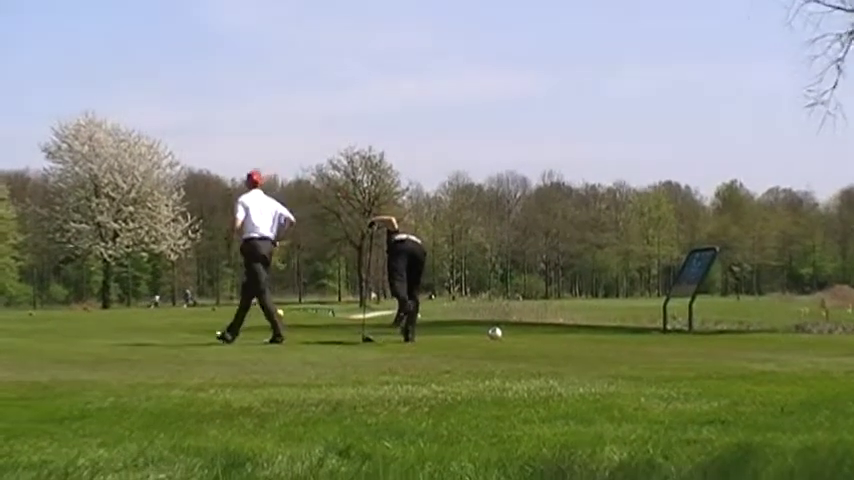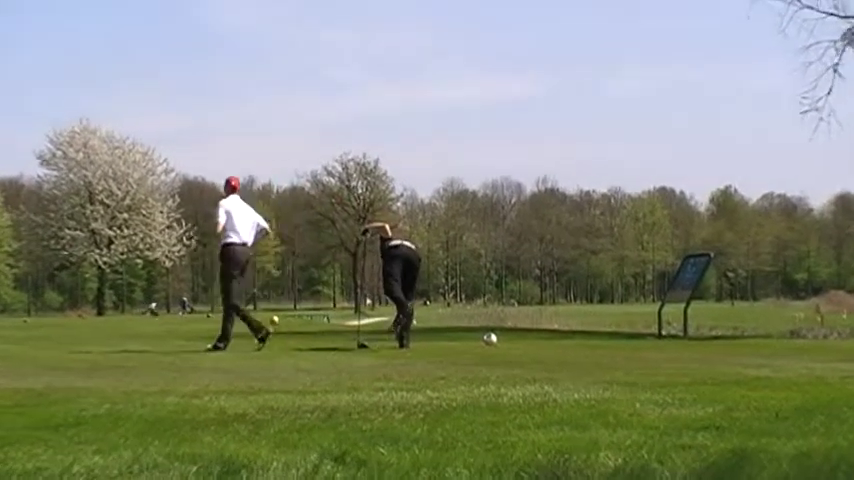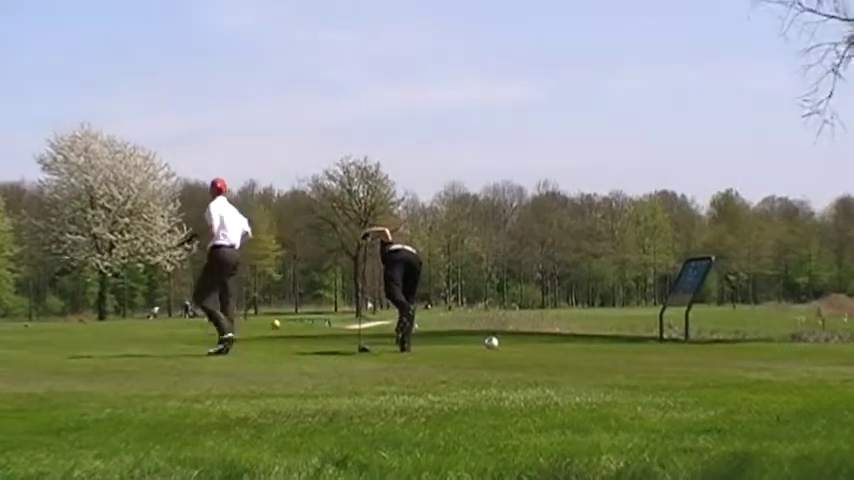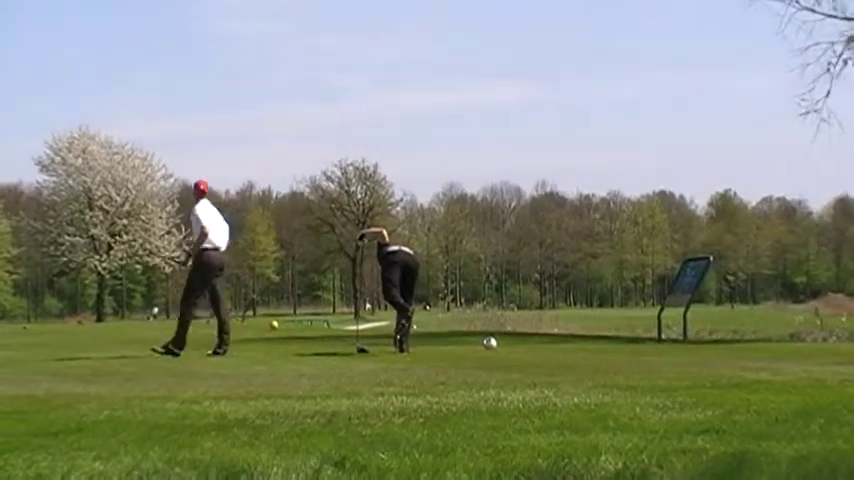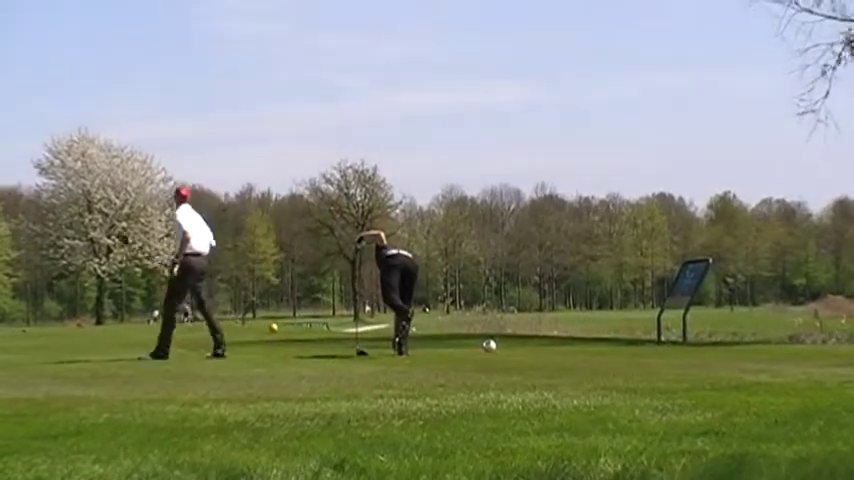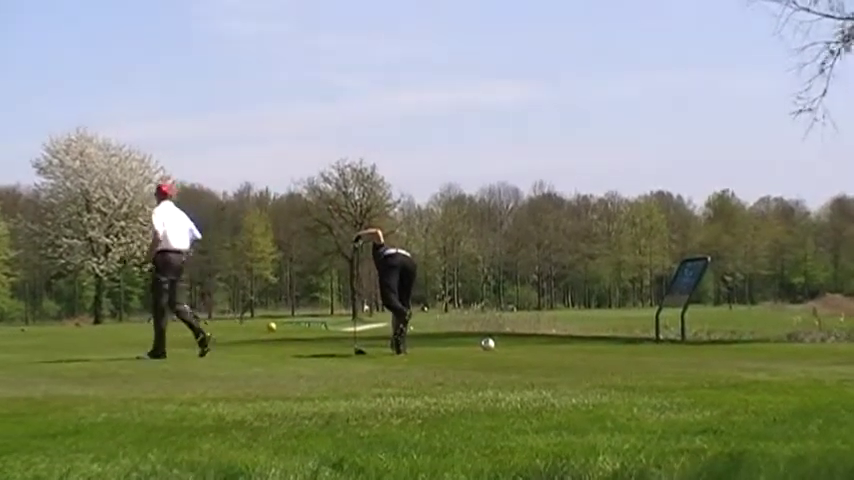
dt=0.2s
person 1, frame 1
left shoulder: (243, 199)
right shoulder: (271, 202)
left elbow: (237, 225)
right elbow: (291, 220)
right wrist: (276, 237)
left hip: (252, 246)
right hip: (267, 246)
left knee: (262, 291)
right knee: (249, 290)
left ankle: (277, 333)
right ankle: (231, 332)
person 1, frame 2
left shoulder: (224, 203)
right shoulder: (247, 208)
left elbow: (219, 229)
right elbow: (266, 228)
left hip: (231, 251)
right hip: (245, 251)
left knee: (231, 300)
right knee: (230, 298)
left ankle: (260, 330)
right ankle: (223, 340)
person 1, frame 3
left shoulder: (214, 205)
right shoulder: (233, 209)
left elbow: (213, 230)
right elbow: (248, 233)
left hip: (219, 253)
right hip: (233, 254)
left knee: (201, 297)
right knee: (226, 299)
left ankle: (226, 331)
right ankle: (225, 342)
person 1, frame 4
left shoulder: (199, 208)
right shoulder: (215, 211)
left elbow: (206, 231)
right elbow: (226, 238)
left wrist: (193, 253)
left hip: (205, 256)
right hip: (219, 257)
left knee: (189, 301)
right knee: (217, 302)
left ankle: (175, 345)
right ankle: (223, 344)
person 1, frame 5
left shoulder: (181, 213)
right shoulder: (197, 216)
left elbow: (187, 235)
right elbow: (211, 243)
left wrist: (177, 259)
left hip: (188, 262)
right hip: (201, 261)
left knee: (170, 306)
right knee: (203, 305)
left ankle: (162, 351)
right ankle: (219, 346)
person 1, frame 6
left shoulder: (159, 211)
right shoulder: (180, 213)
left elbow: (158, 236)
right elbow: (196, 236)
left wrist: (148, 258)
left hip: (164, 257)
right hip: (179, 258)
left knee: (159, 305)
right knee: (174, 303)
left ankle: (159, 349)
right ankle: (200, 334)
person 2, frame 1
left shoulder: (394, 235)
left elbow: (392, 220)
left wrist: (374, 221)
left hip: (400, 246)
right hip: (418, 249)
left knee: (397, 280)
right knee: (414, 293)
left ankle: (404, 303)
right ankle: (409, 333)
person 2, frame 2
left shoulder: (387, 242)
left elbow: (385, 227)
left wrist: (368, 228)
left hip: (394, 252)
right hip: (413, 255)
left knee: (391, 285)
right knee: (408, 297)
left ankle: (403, 305)
right ankle: (404, 339)
person 2, frame 3
left shoulder: (388, 247)
left elbow: (385, 231)
right elbow: (404, 298)
left wrist: (368, 233)
left hip: (396, 257)
right hip: (414, 259)
left knee: (392, 289)
right knee: (409, 300)
left ankle: (406, 307)
right ankle: (405, 342)
person 2, frame 4
left shoulder: (385, 248)
left elbow: (382, 232)
right elbow: (403, 302)
left wrist: (364, 234)
left hip: (393, 258)
right hip: (412, 260)
left knee: (390, 290)
right knee: (407, 300)
left ankle: (405, 309)
right ankle: (403, 343)
person 2, frame 5
left shoulder: (383, 251)
left elbow: (380, 234)
right elbow: (401, 303)
left wrist: (362, 237)
left hip: (393, 261)
right hip: (411, 263)
left knee: (389, 294)
right knee: (405, 302)
left ankle: (405, 311)
right ankle: (402, 345)
person 2, frame 6
left shoulder: (380, 250)
left elbow: (377, 232)
left wrist: (359, 236)
left hip: (391, 261)
right hip: (409, 262)
left knee: (388, 295)
right knee: (404, 302)
left ankle: (403, 313)
right ankle: (400, 344)
